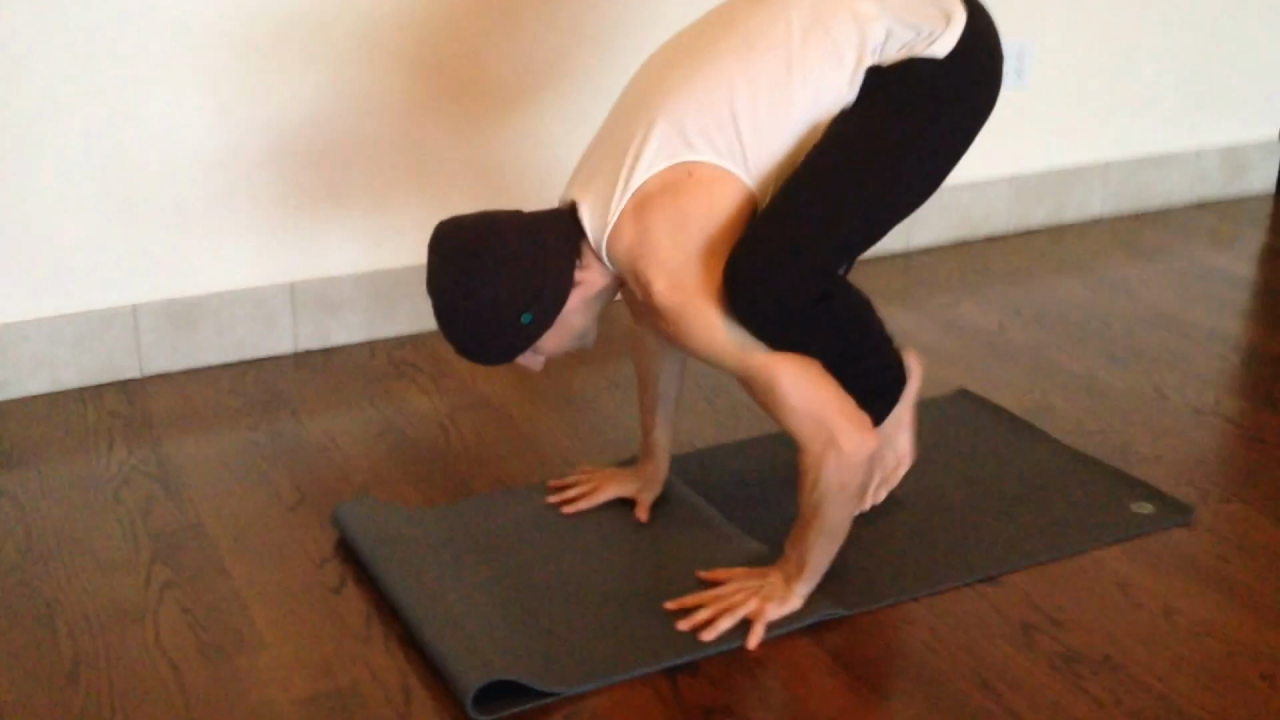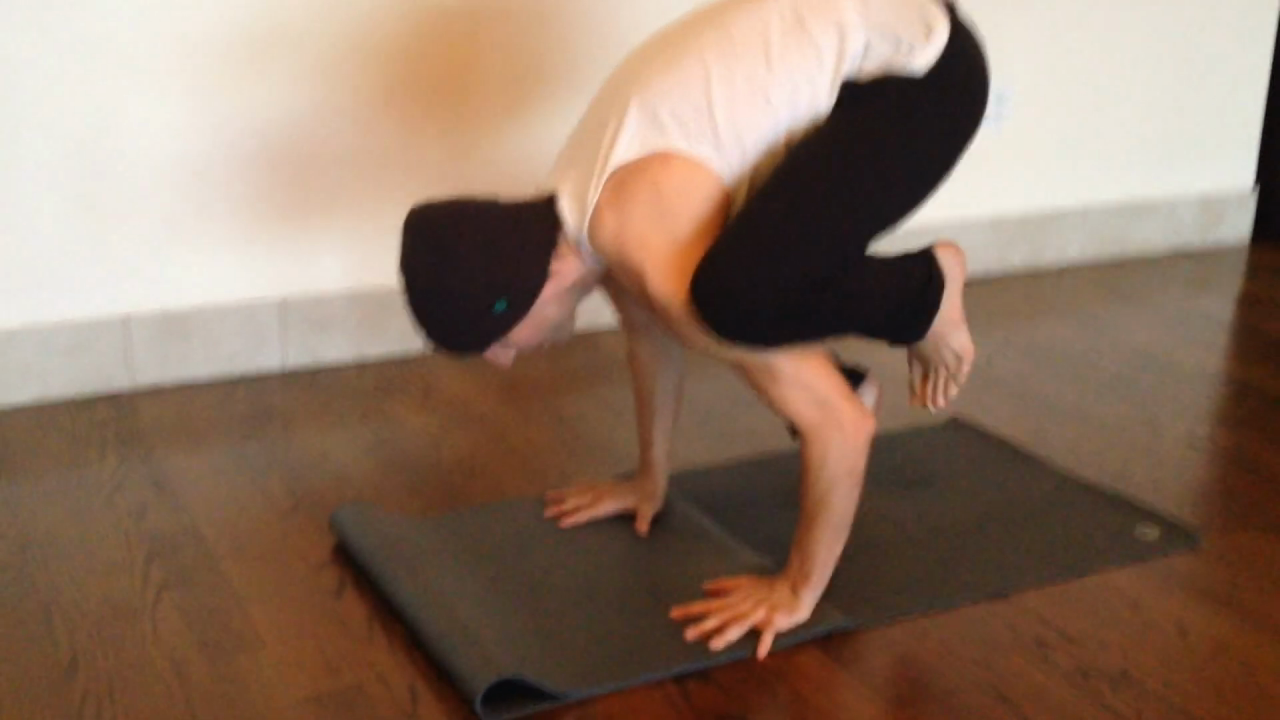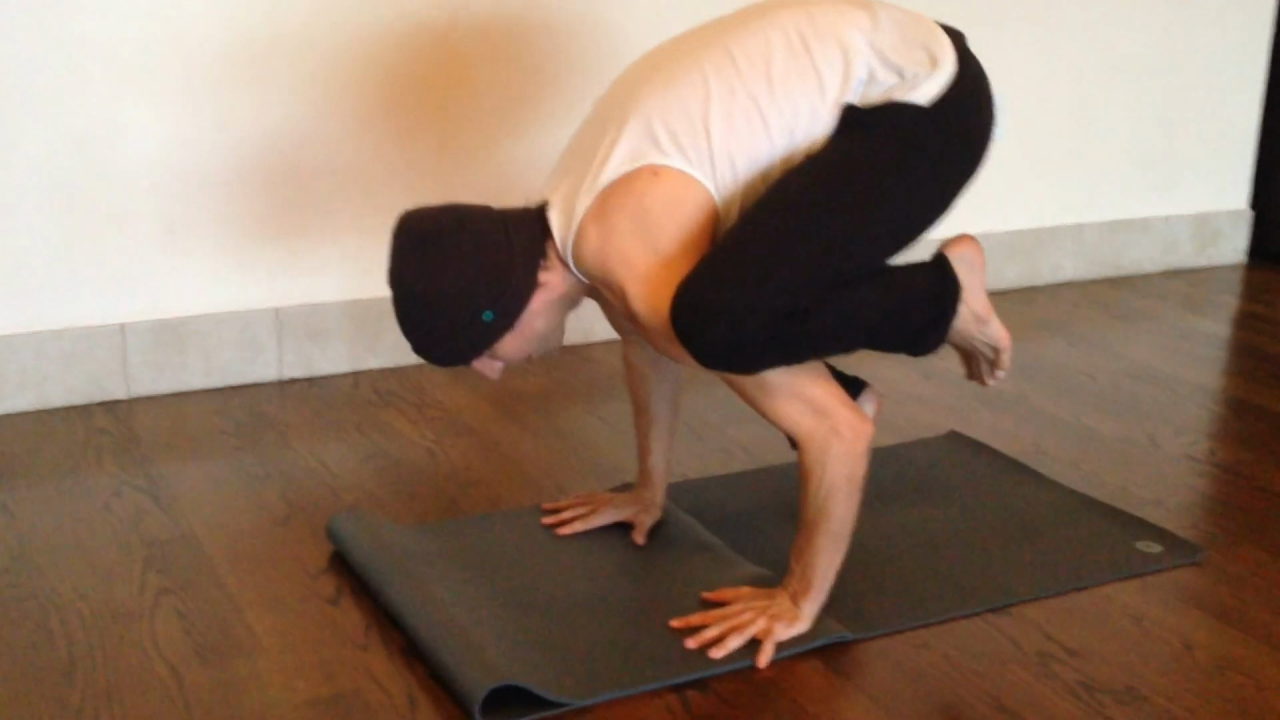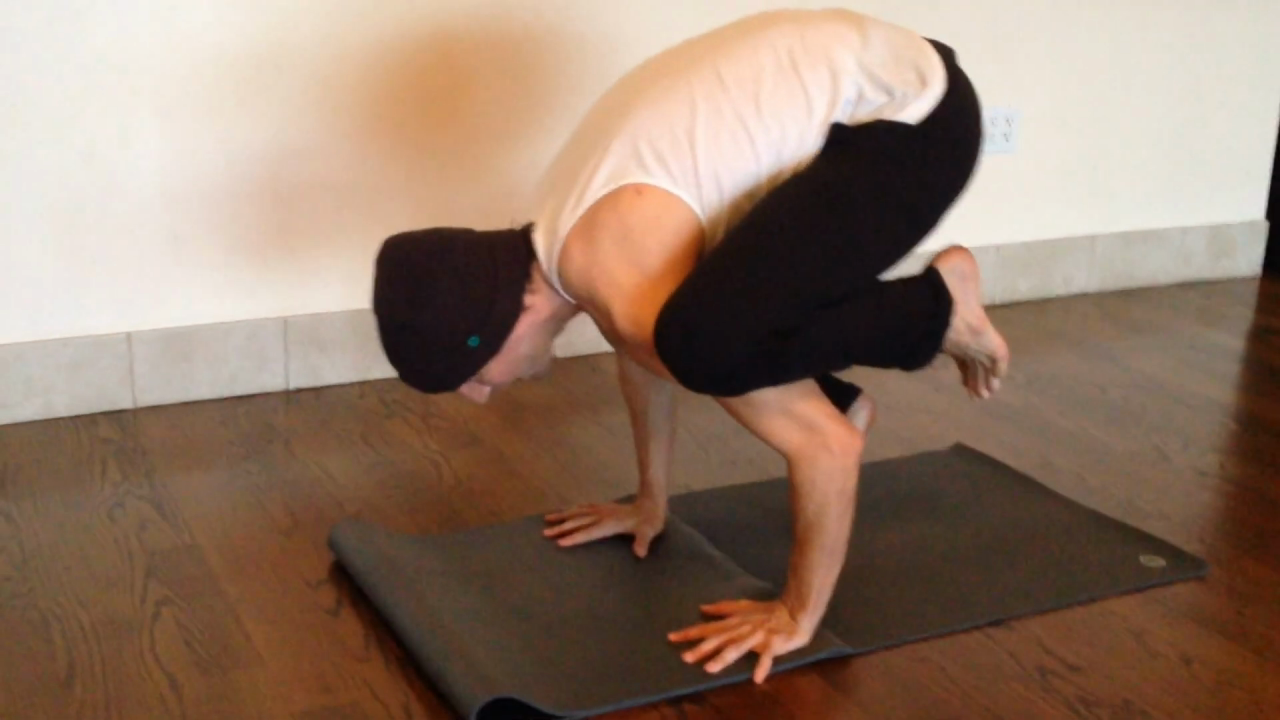
dt=0.4s
person 1, frame 1
left shoulder: (669, 266)
right shoulder: (591, 209)
left elbow: (845, 439)
right elbow: (656, 321)
left wrist: (791, 580)
right wrist: (652, 465)
left hip: (936, 52)
left knee: (769, 285)
left ankle: (885, 390)
right ankle: (861, 386)
person 1, frame 2
left shoulder: (652, 248)
right shoulder: (580, 206)
left elbow: (843, 424)
right elbow: (650, 329)
left wrist: (797, 590)
right wrist: (650, 480)
left hip: (923, 65)
left knee: (736, 296)
left ankle: (926, 296)
right ankle: (836, 377)
person 1, frame 3
left shoulder: (636, 265)
right shoulder: (571, 215)
left elbow: (840, 430)
right elbow: (650, 340)
left wrist: (799, 601)
right wrist: (649, 491)
left hip: (925, 96)
left knee: (718, 321)
left ankle: (941, 295)
right ankle: (839, 384)
person 1, frame 4
left shoulder: (622, 283)
right shoulder: (558, 233)
left elbow: (827, 447)
right elbow: (648, 351)
left wrist: (796, 614)
right wrist: (650, 502)
left hip: (915, 111)
left knee: (710, 337)
left ankle: (933, 308)
right ankle: (836, 395)
